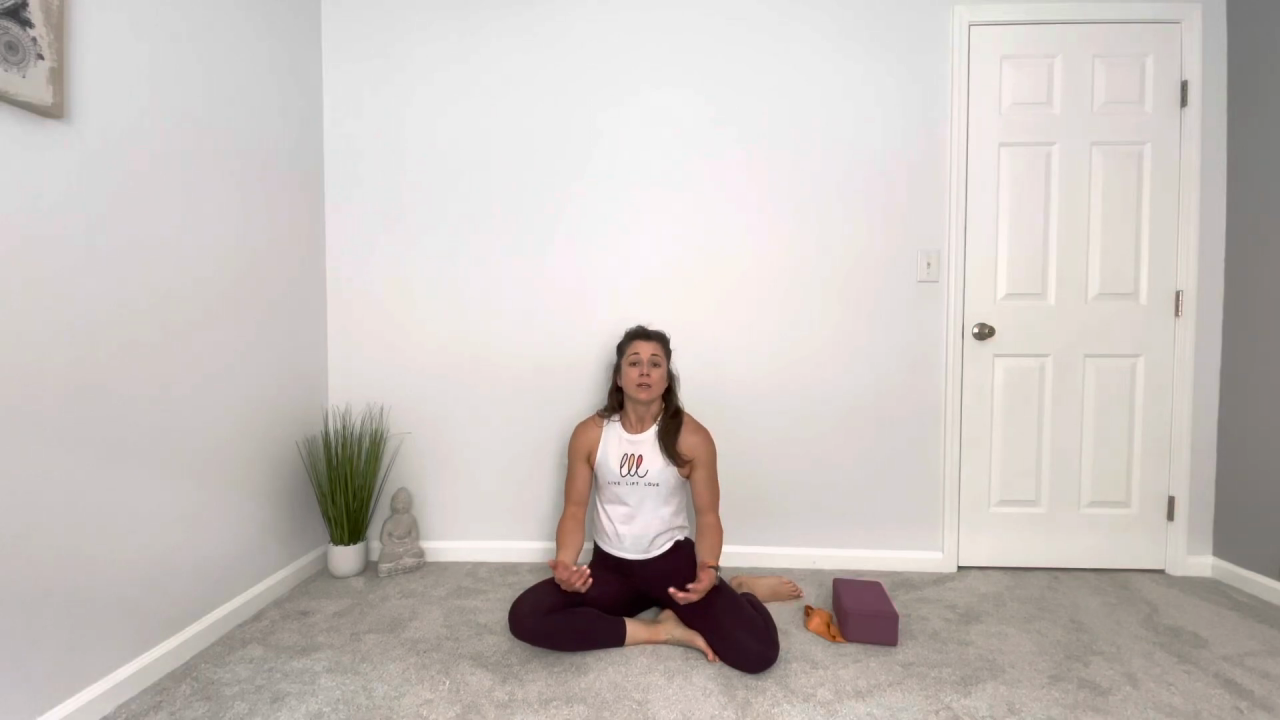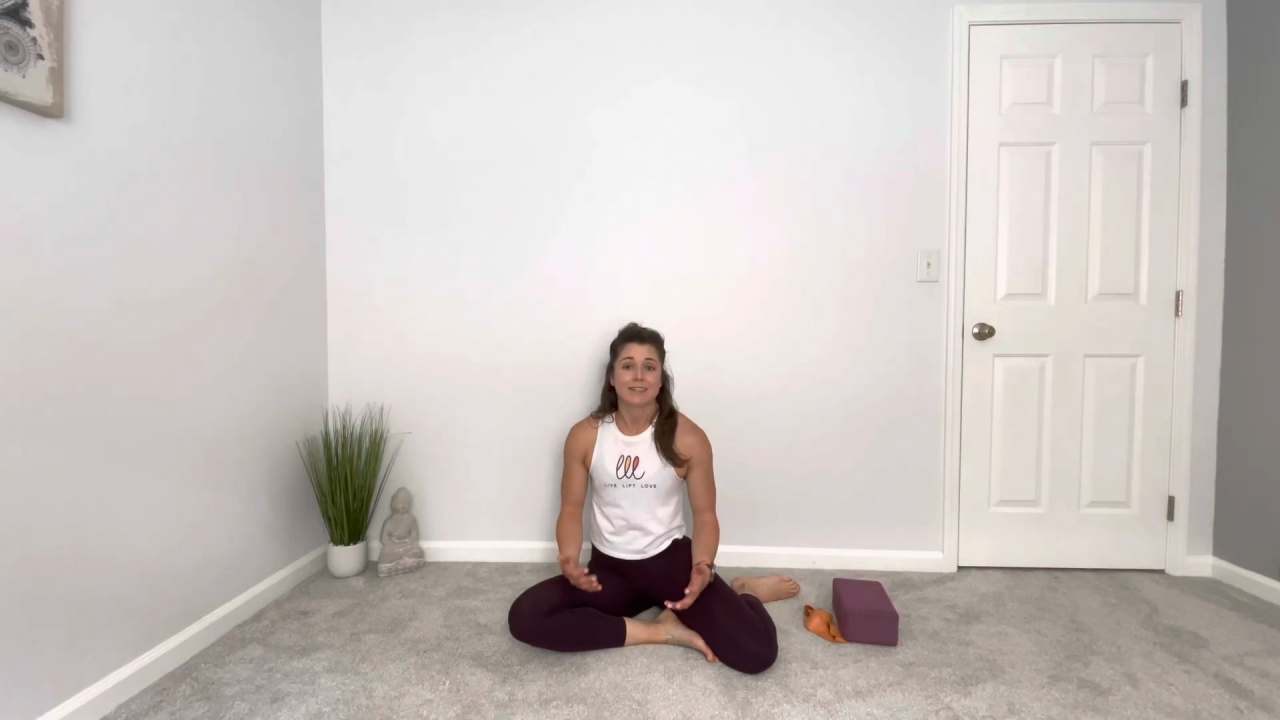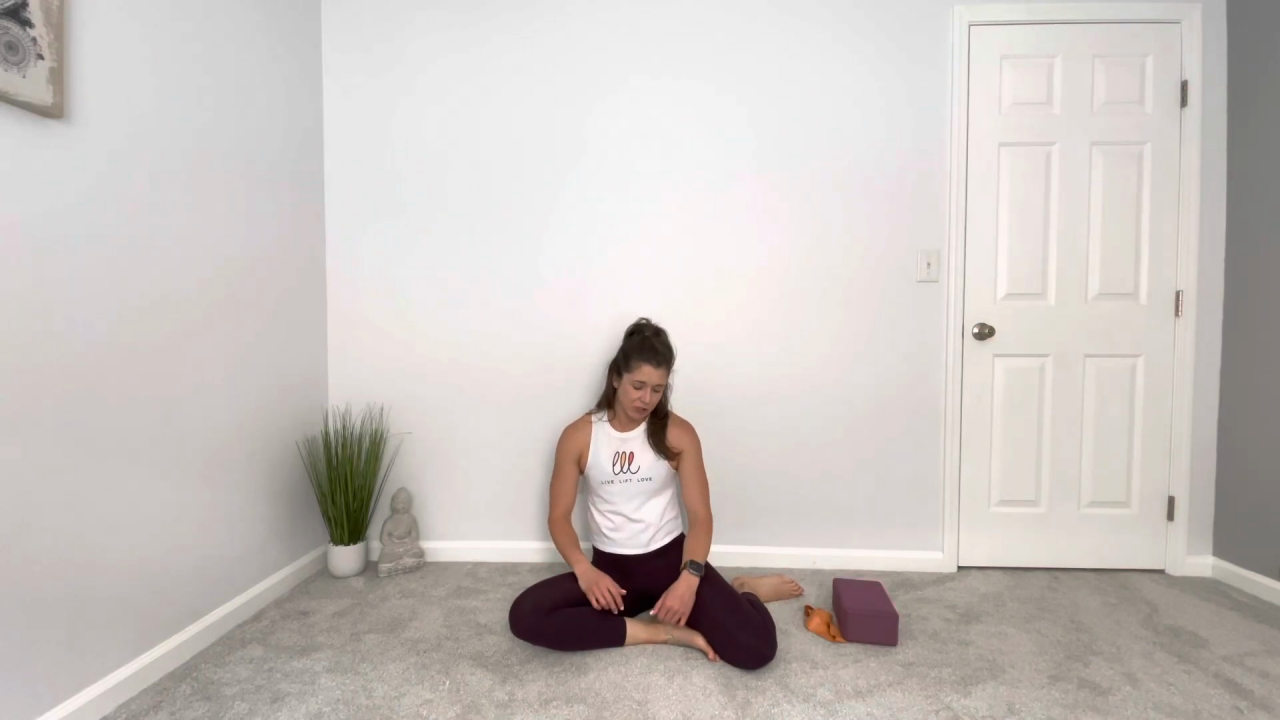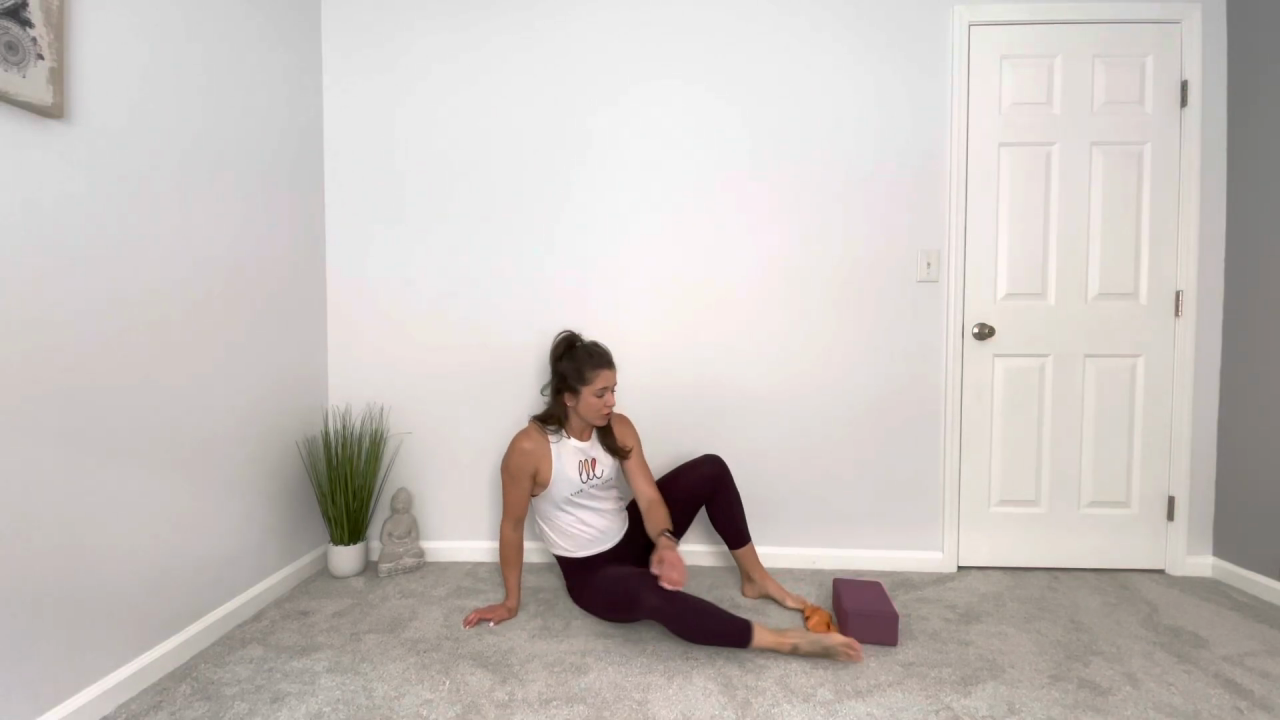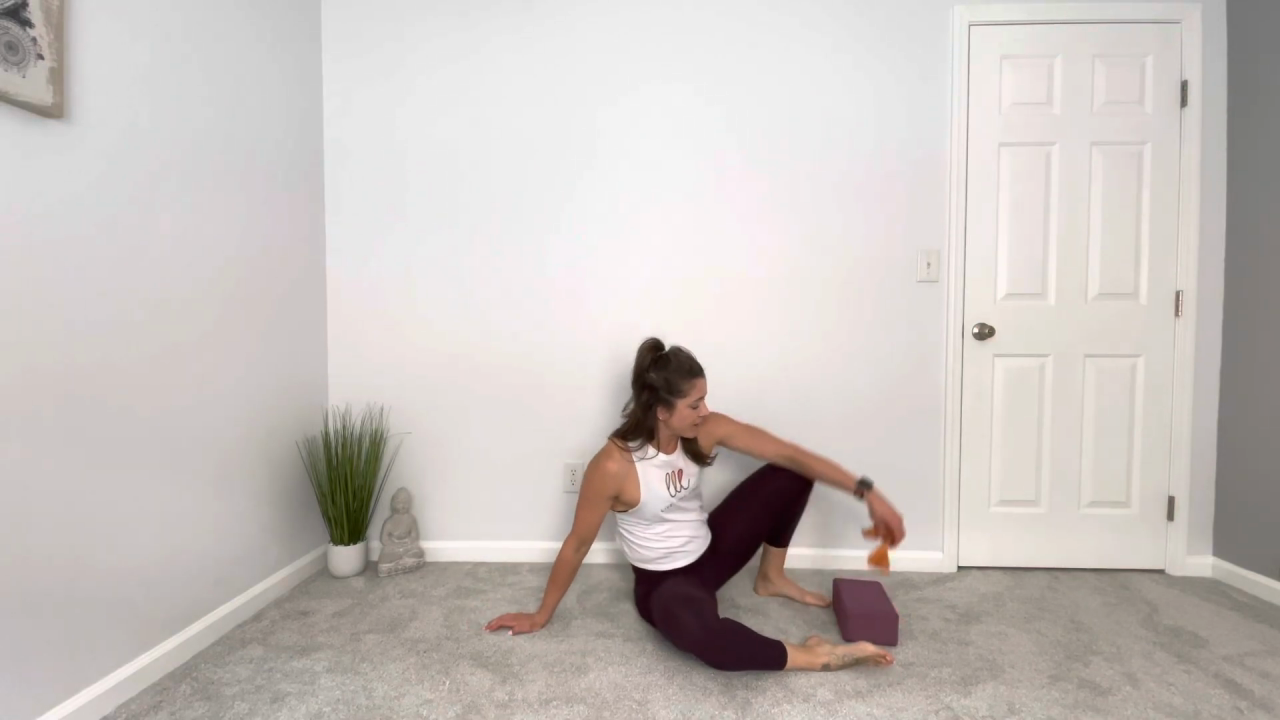
dt=1s
person 1, frame 1
left shoulder: (692, 437)
right shoulder: (589, 433)
left elbow: (708, 516)
right elbow: (574, 509)
left wrist: (709, 572)
right wrist: (565, 563)
left hip: (672, 560)
right hip: (611, 567)
left knee: (758, 651)
right knee: (525, 617)
left ankle: (737, 591)
right ankle: (663, 631)
person 1, frame 2
left shoulder: (688, 438)
right shoulder: (584, 435)
left elbow: (705, 515)
right elbow: (571, 508)
left wrist: (704, 568)
right wrist: (570, 560)
left hip: (670, 560)
right hip: (609, 567)
left knee: (757, 652)
right knee: (525, 618)
left ankle: (741, 592)
right ankle: (663, 631)
person 1, frame 3
left shoulder: (678, 433)
right shoulder: (579, 436)
left elbow: (700, 514)
right elbow: (559, 515)
left wrist: (689, 578)
right wrist: (582, 568)
left hip: (669, 558)
right hip: (610, 567)
left knee: (756, 648)
right knee: (525, 617)
left ankle: (741, 591)
right ankle: (661, 632)
person 1, frame 4
left shoulder: (618, 429)
right shoulder: (530, 447)
left elbow: (650, 499)
right elbow: (512, 525)
left wrist: (665, 542)
right wrist: (511, 602)
left hip: (630, 541)
right hip: (591, 575)
left knee: (710, 468)
right knee: (653, 594)
left ankle: (756, 580)
right ankle: (781, 640)
person 1, frame 5
left shoulder: (705, 431)
right shoulder: (614, 466)
left elbow: (788, 452)
right elbow: (577, 545)
left wrist: (864, 490)
right wrist: (541, 615)
left hip: (710, 550)
right hip: (664, 584)
left knee: (788, 473)
right knee: (696, 629)
left ankle: (771, 578)
right ankle: (808, 657)
